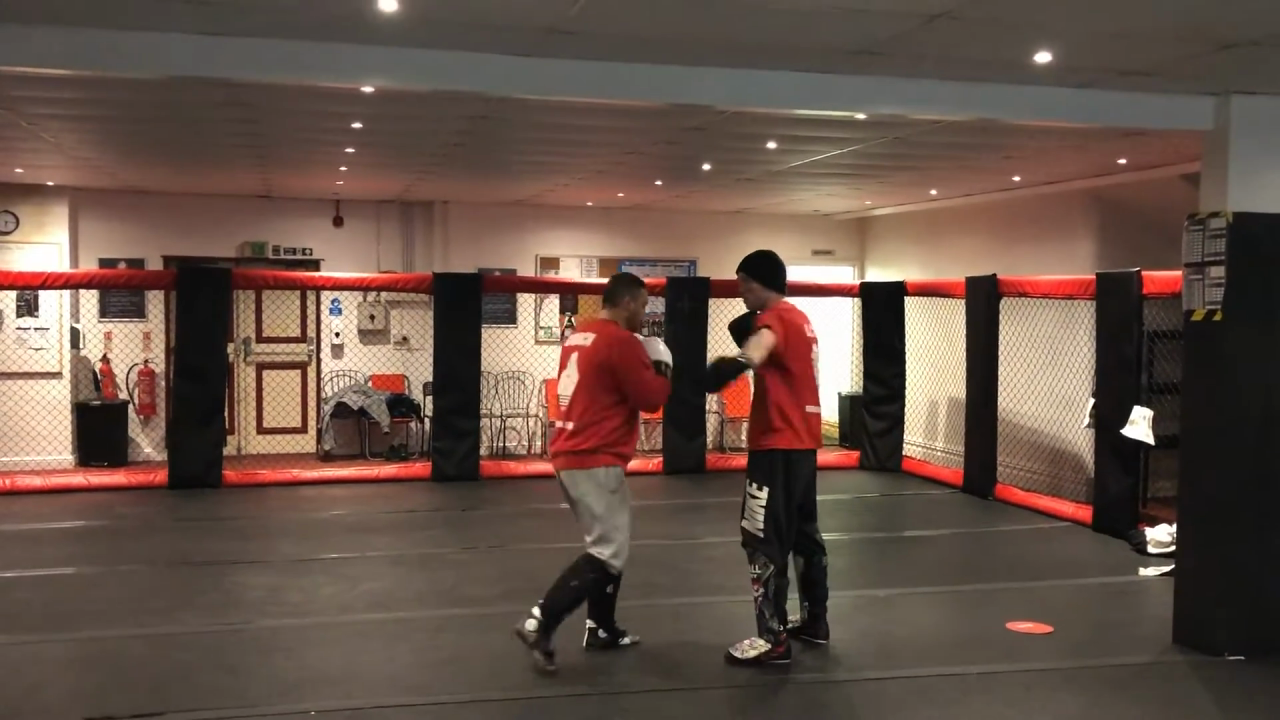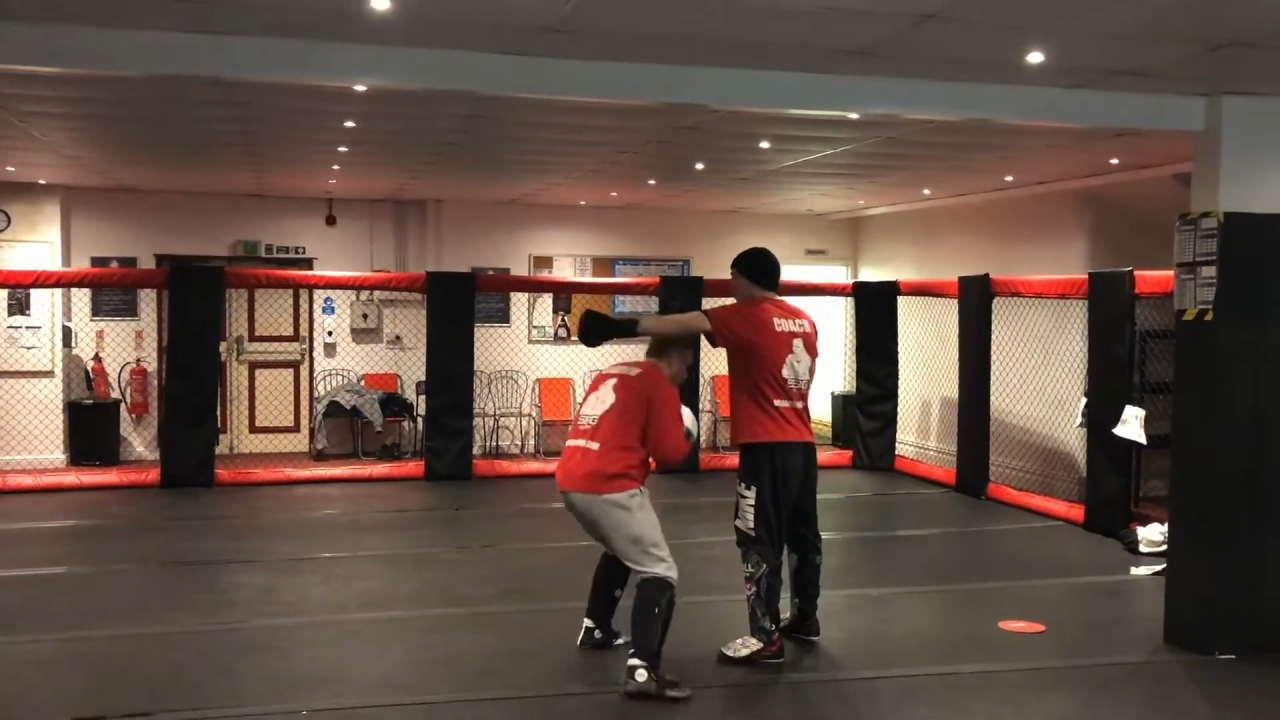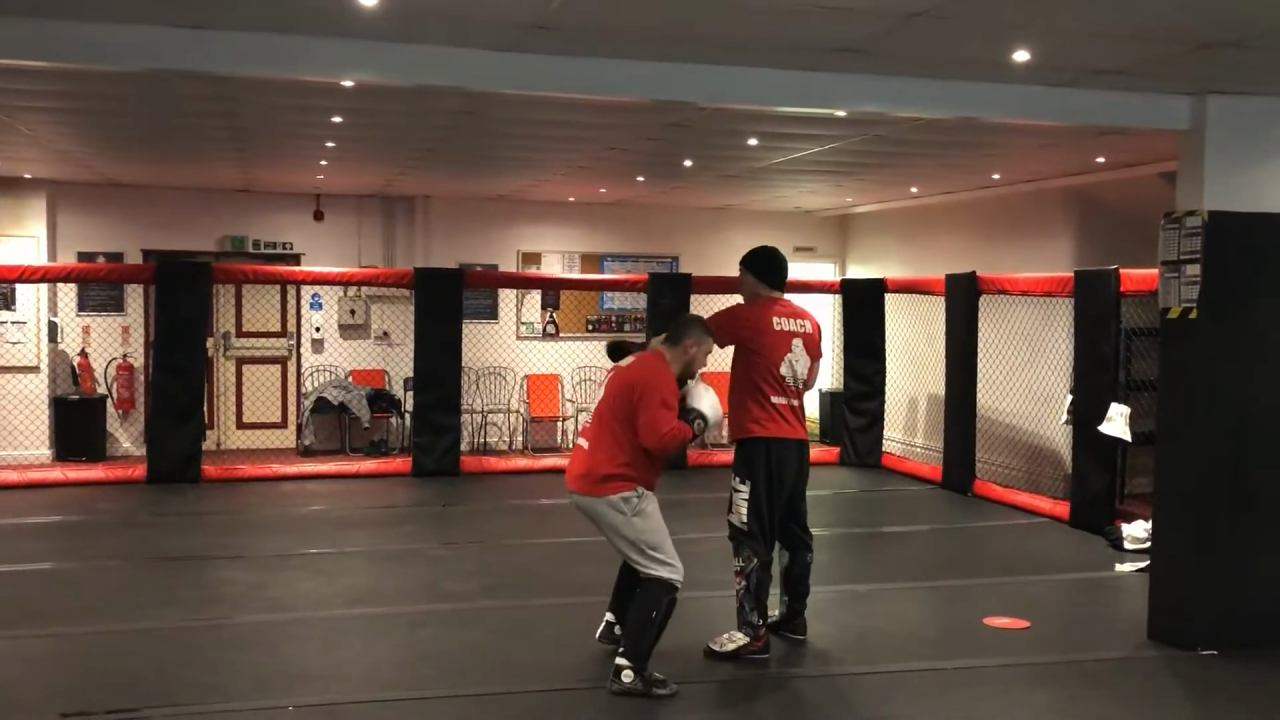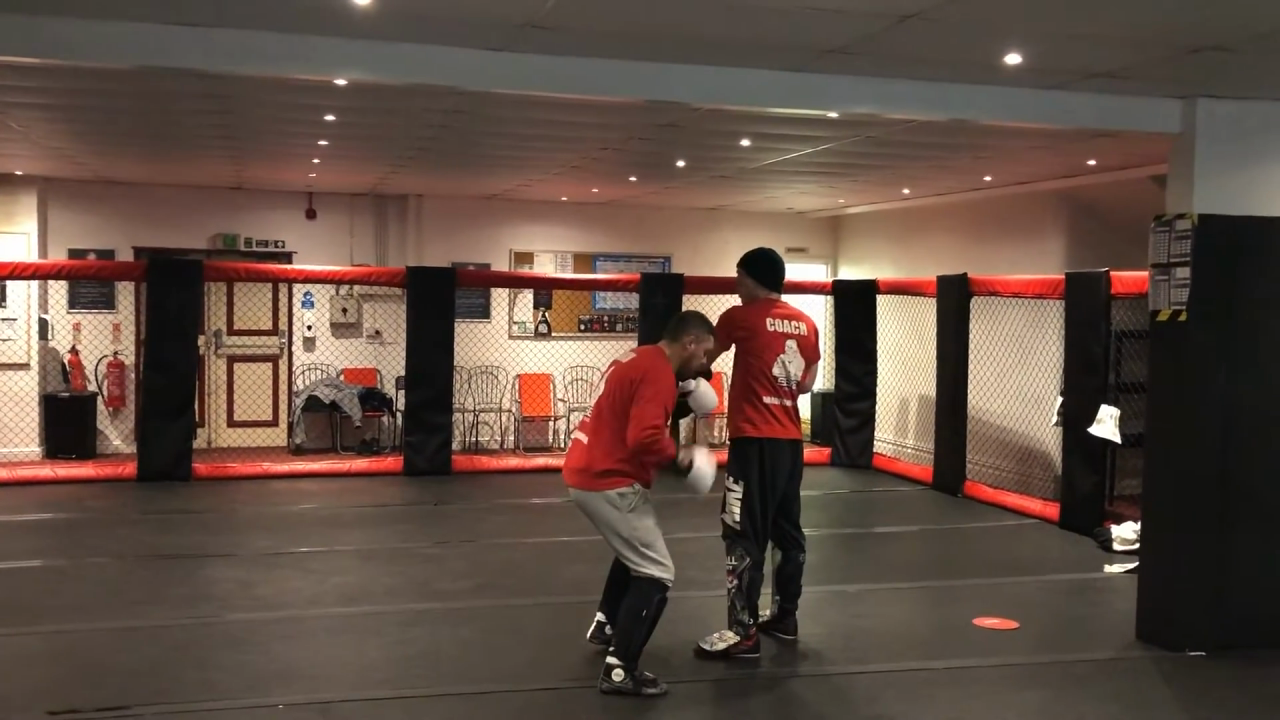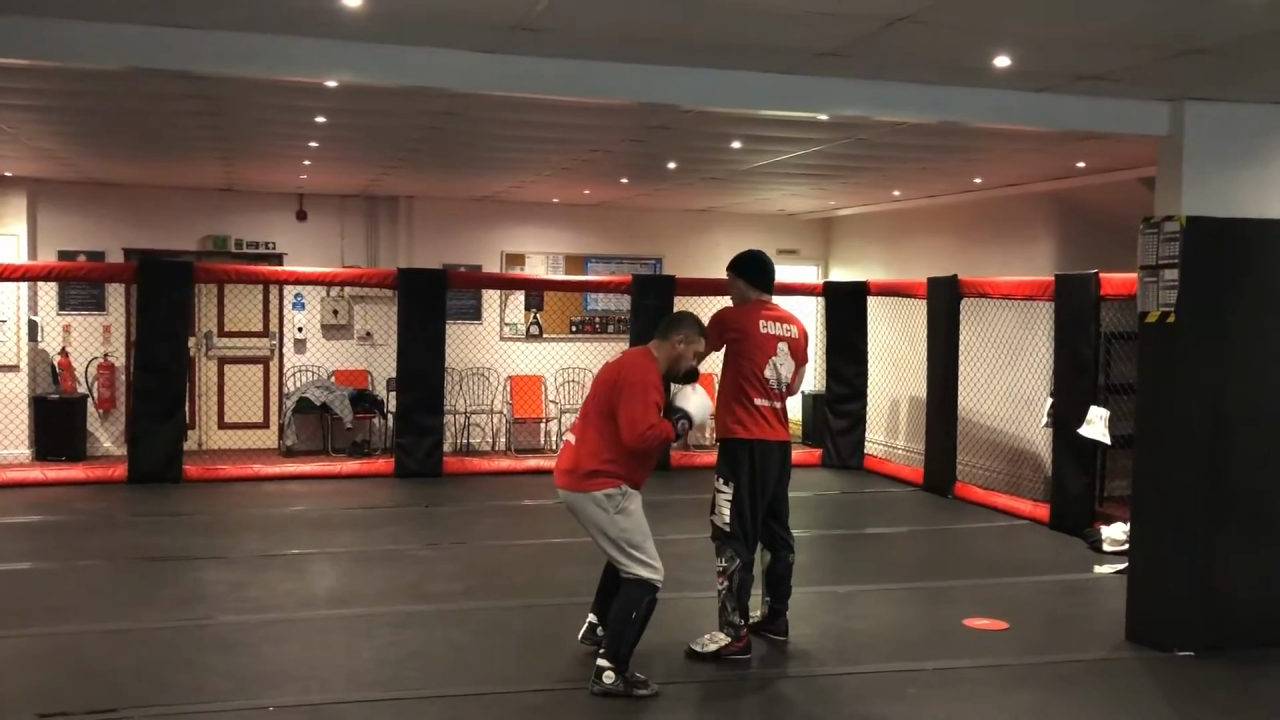
dt=0.5s
person 1, frame 1
left shoulder: (777, 316)
right shoulder: (794, 318)
left elbow: (764, 341)
left wrist: (739, 361)
right wrist: (745, 355)
left hip: (778, 446)
right hip: (800, 444)
left knee: (763, 539)
right knee: (803, 533)
left ankle: (771, 637)
right ankle: (815, 619)
person 1, frame 2
left shoulder: (746, 317)
right shoulder: (804, 321)
left elbow: (681, 325)
left wrist: (620, 327)
left hip: (767, 445)
right hip: (802, 443)
left knee: (759, 539)
right knee: (803, 532)
left ankle: (766, 637)
right ankle: (805, 617)
person 1, frame 3
left shoulder: (747, 316)
right shoulder: (807, 321)
left hip: (759, 441)
right hip: (793, 439)
left knee: (749, 535)
right knee: (792, 531)
left ankle: (751, 632)
right ankle: (792, 616)
person 1, frame 4
left shoulder: (740, 318)
right shoulder: (806, 324)
left elbow: (707, 356)
right elbow: (806, 383)
left hip: (754, 441)
right hip: (790, 440)
left knee: (743, 535)
right knee: (787, 530)
left ankle: (742, 631)
right ankle: (785, 616)
person 1, frame 5
left shoulder: (732, 318)
right shoulder: (795, 326)
left hip: (743, 442)
right hip: (778, 442)
left knee: (733, 536)
right knee: (776, 531)
left ankle: (734, 633)
right ankle: (775, 616)
person 2, frame 1
left shoulder: (580, 336)
right shoulder: (620, 341)
right elbow: (651, 398)
left wrist: (641, 363)
right wrist: (660, 367)
left hip: (574, 456)
right hip: (597, 462)
left knee: (609, 545)
right knee: (608, 553)
left ankle: (602, 628)
right ankle: (539, 623)
person 2, frame 2
left shoulder: (612, 373)
right shoulder: (661, 386)
right elbow: (668, 451)
right wrist: (685, 434)
left hip: (571, 481)
right hip: (609, 488)
left knee: (621, 551)
right knee: (660, 574)
left ankle: (595, 629)
right ankle: (643, 671)
person 2, frame 3
left shoulder: (639, 364)
right shoulder: (657, 375)
right elbow: (660, 439)
left wrist: (681, 411)
right wrist: (697, 422)
left hip: (588, 478)
right hip: (611, 486)
left knee: (642, 553)
right knee: (665, 575)
left ankle: (616, 625)
right ankle: (629, 671)
person 2, frame 4
left shoulder: (638, 358)
right shoulder: (658, 372)
right elbow: (644, 436)
left wrist: (681, 404)
right wrist: (681, 457)
left hip: (585, 471)
right hip: (608, 481)
left knee: (634, 551)
right knee: (656, 573)
left ankle: (606, 624)
right ankle: (620, 670)
person 2, frame 5
left shoulder: (635, 362)
right shoulder: (640, 371)
right elbow: (640, 435)
left wrist: (671, 414)
right wrist: (682, 422)
left hip: (581, 476)
right hip: (598, 484)
left knee: (625, 555)
right knee: (646, 575)
left ankle: (597, 626)
right ankle: (609, 672)
